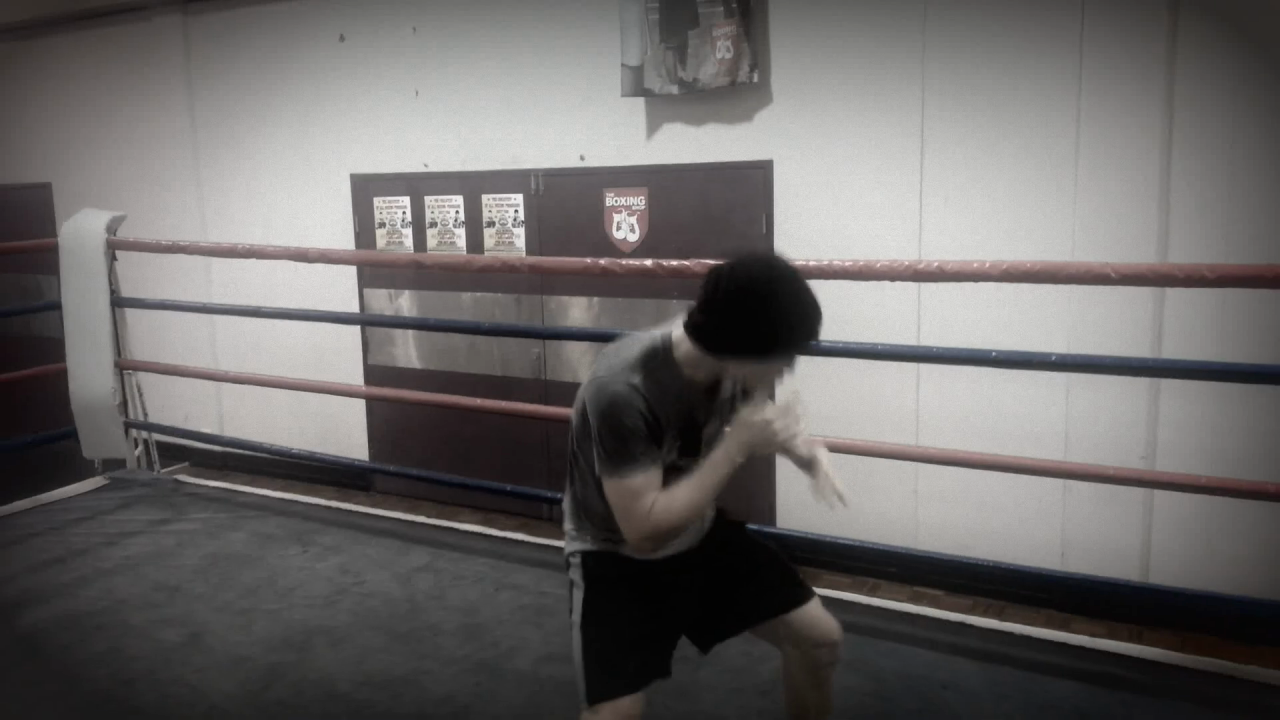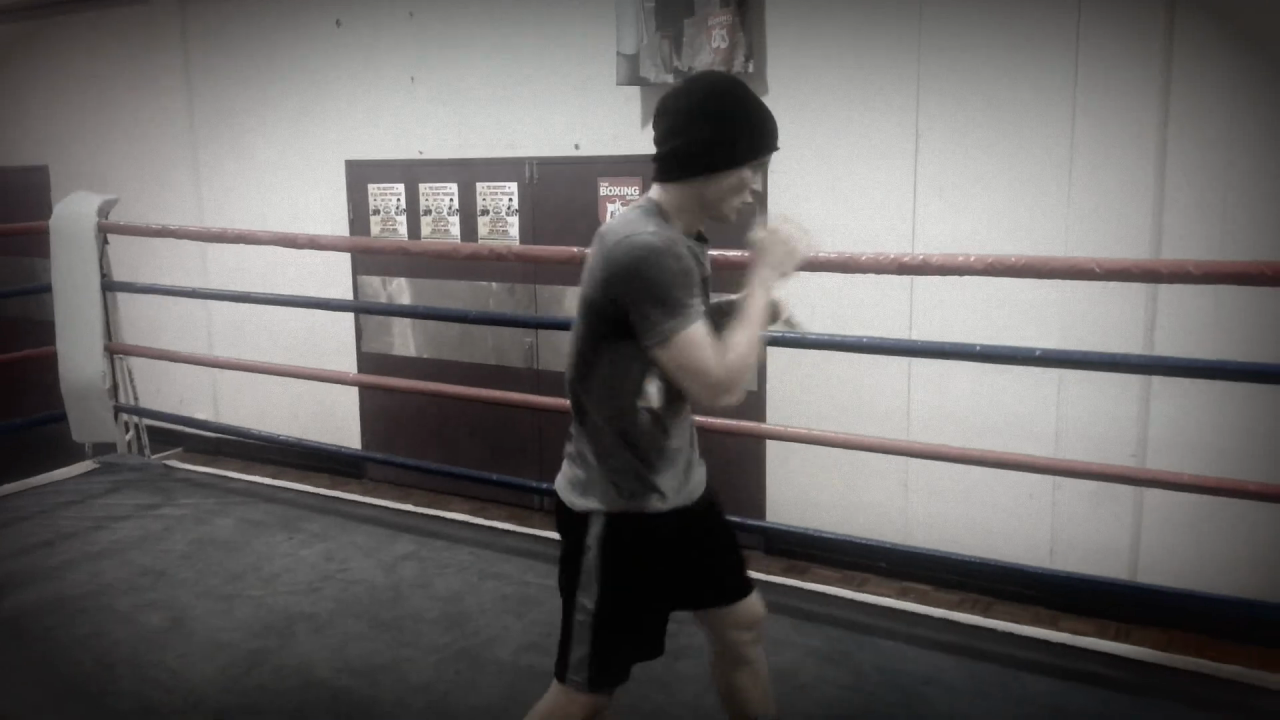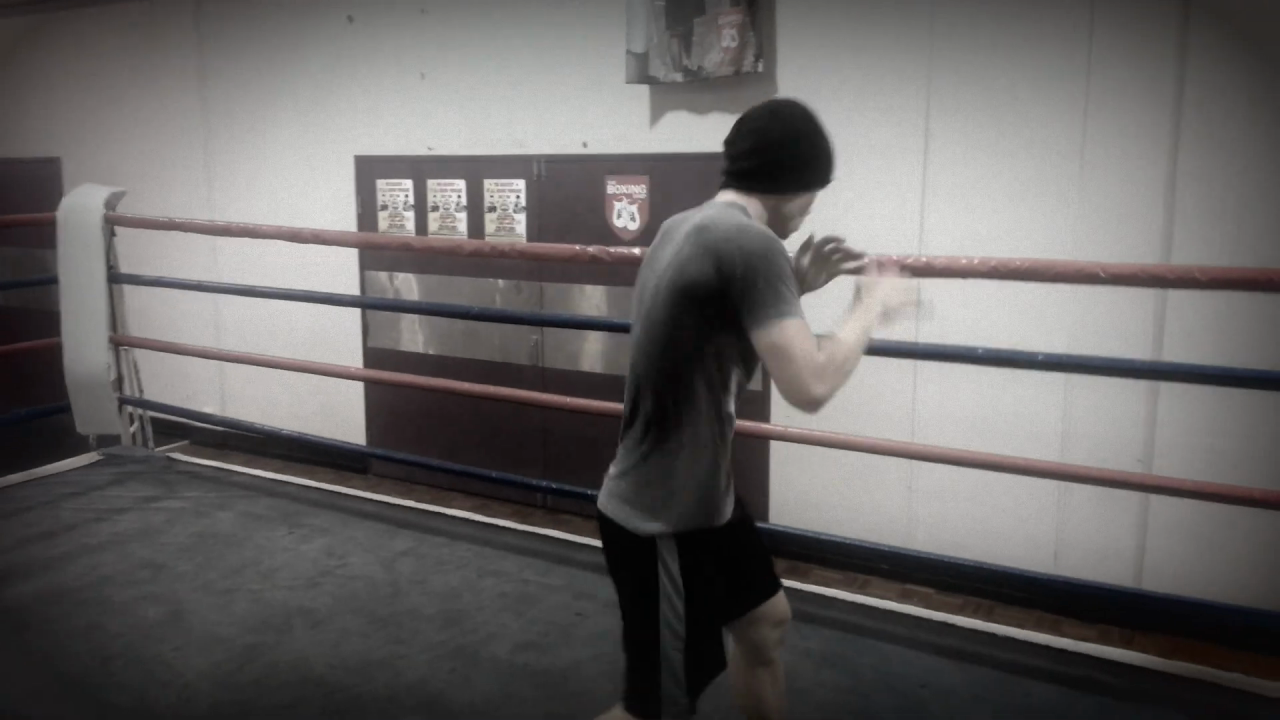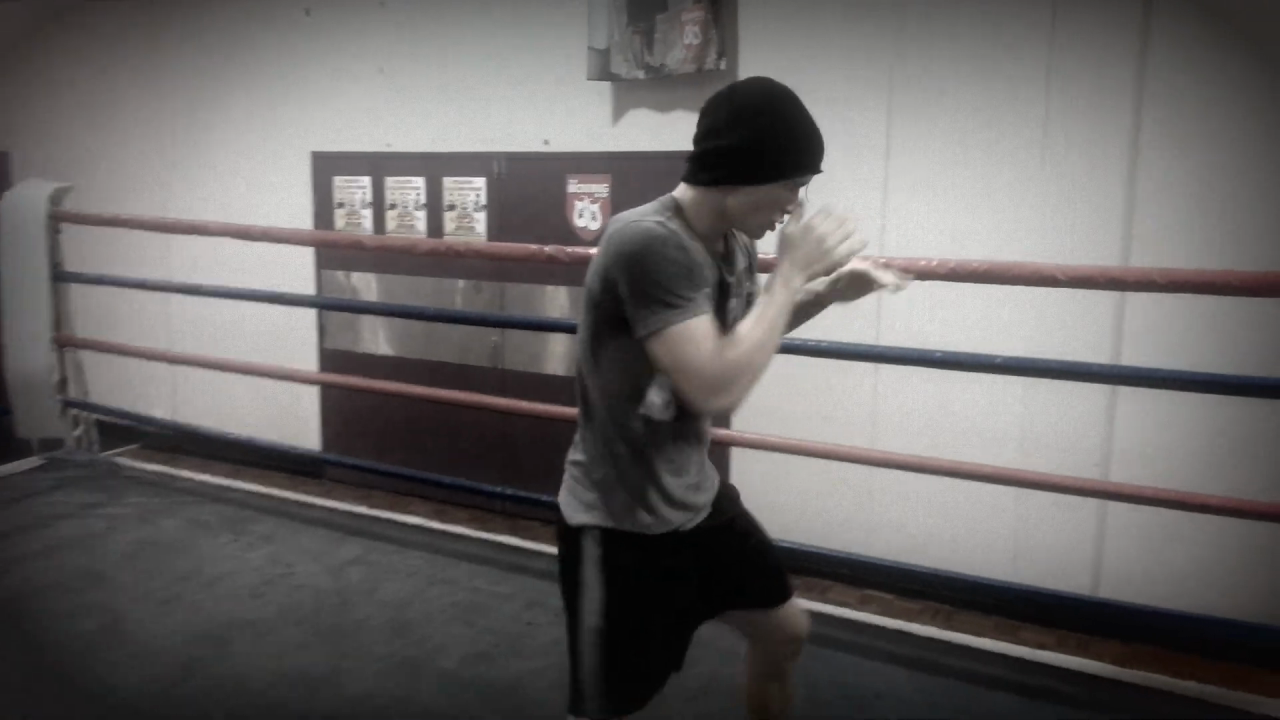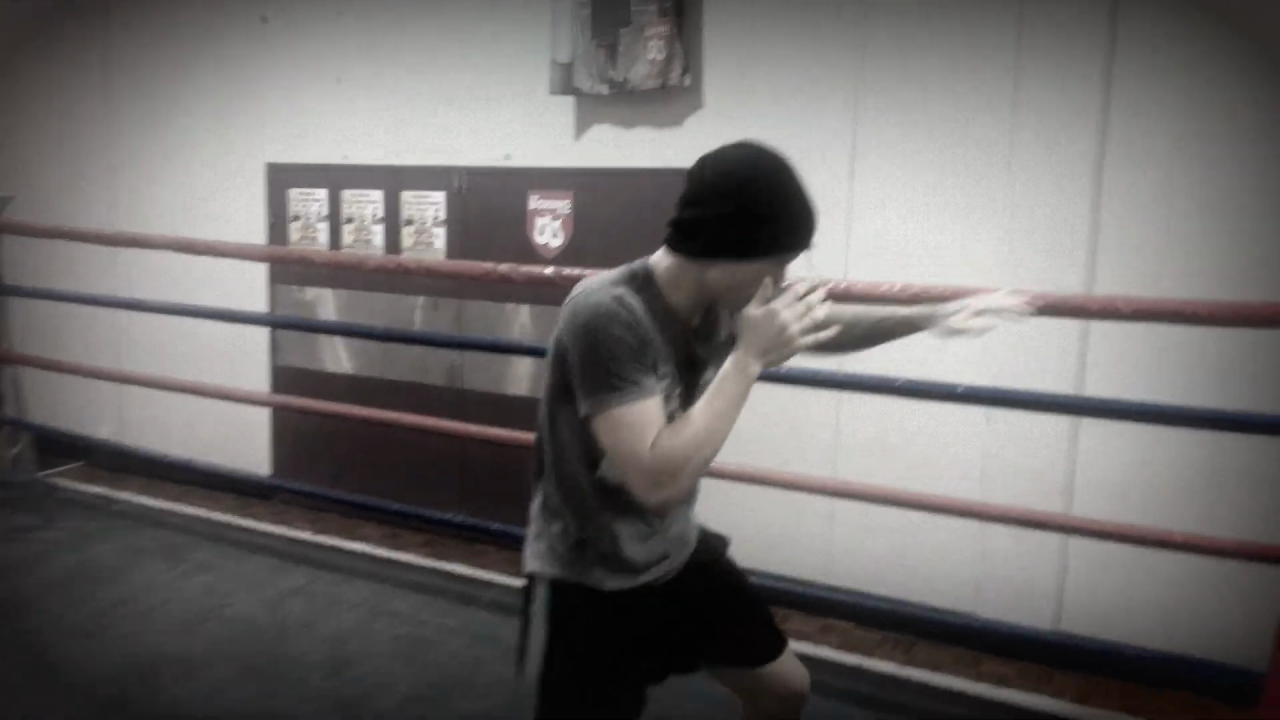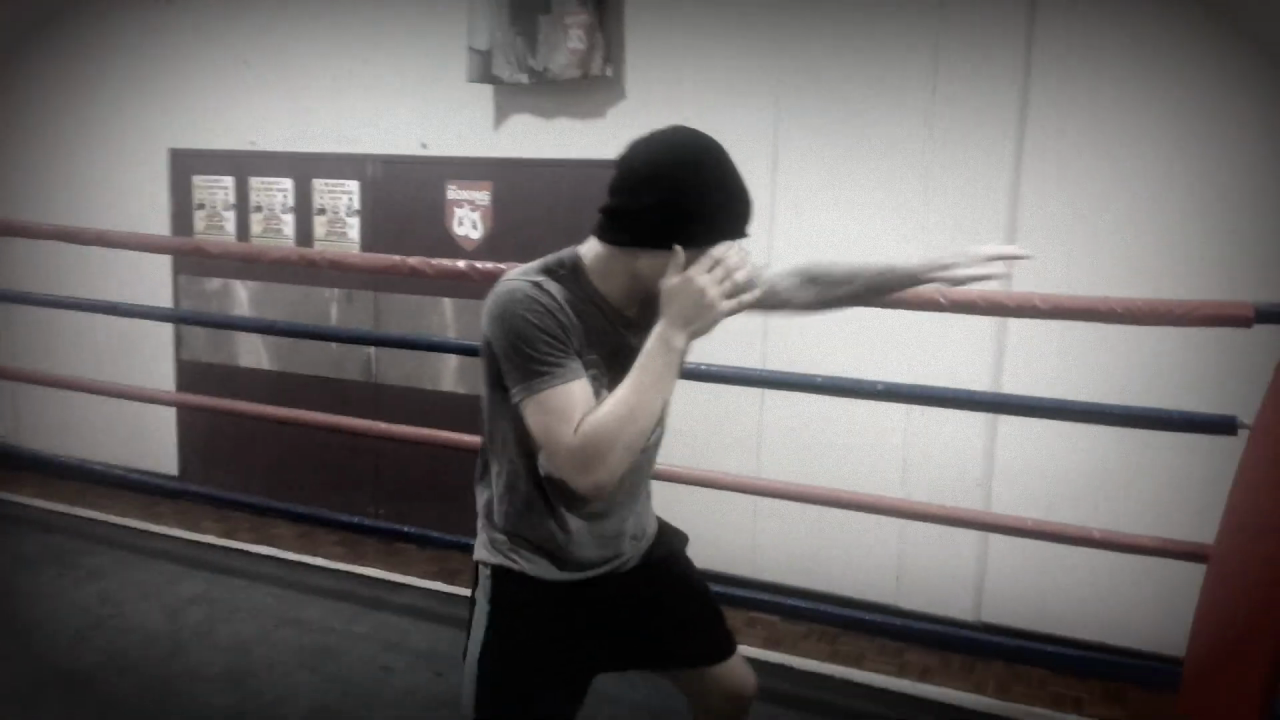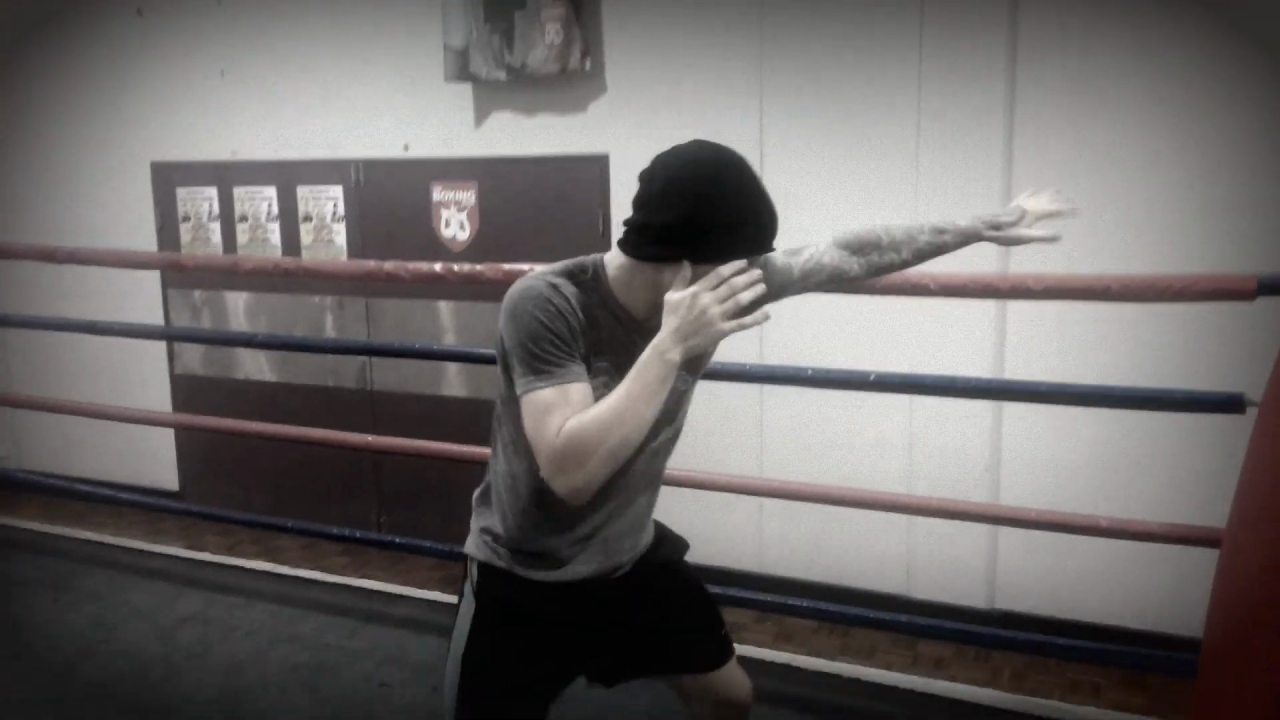
dt=0.3s
person 1, frame 1
right shoulder: (622, 390)
left elbow: (752, 422)
right elbow: (644, 530)
left wrist: (802, 450)
right wrist: (738, 444)
left hip: (699, 532)
right hip: (616, 555)
left knee: (819, 637)
person 1, frame 2
left shoulder: (669, 233)
right shoulder: (646, 249)
right elbow: (715, 386)
left wrist: (746, 304)
right wrist: (763, 278)
left hip: (676, 487)
right hip: (618, 504)
left knee: (740, 623)
person 1, frame 3
left shoulder: (687, 229)
right shoulder: (747, 243)
right elbow: (810, 385)
left wrist: (796, 286)
right wrist: (870, 305)
left hip: (695, 497)
right hip: (665, 516)
left knee: (766, 623)
person 1, frame 4
left shoulder: (726, 237)
right shoulder: (649, 241)
left elbow: (754, 326)
right elbow: (718, 389)
left wrist: (831, 288)
right wrist: (792, 271)
left hip: (694, 495)
right hip: (619, 513)
left knee: (783, 631)
person 1, frame 5
left shoulder: (729, 297)
right shoulder: (603, 315)
left elbow: (821, 331)
right elbow: (656, 475)
left wrist: (935, 316)
right wrist: (749, 356)
left hip: (676, 553)
right hip: (583, 579)
person 1, frame 6
left shoulder: (675, 282)
right shoulder: (529, 303)
left elbow: (798, 287)
right elbow: (589, 467)
left wrist: (939, 268)
right wrist: (675, 330)
left hip: (633, 548)
right hip: (535, 575)
person 1, frame 7
left shoulder: (716, 287)
right shoulder: (546, 304)
left elbow: (843, 259)
right elbow: (569, 470)
left wrist: (986, 227)
right wrist: (670, 344)
left hip: (630, 558)
right hip: (528, 576)
